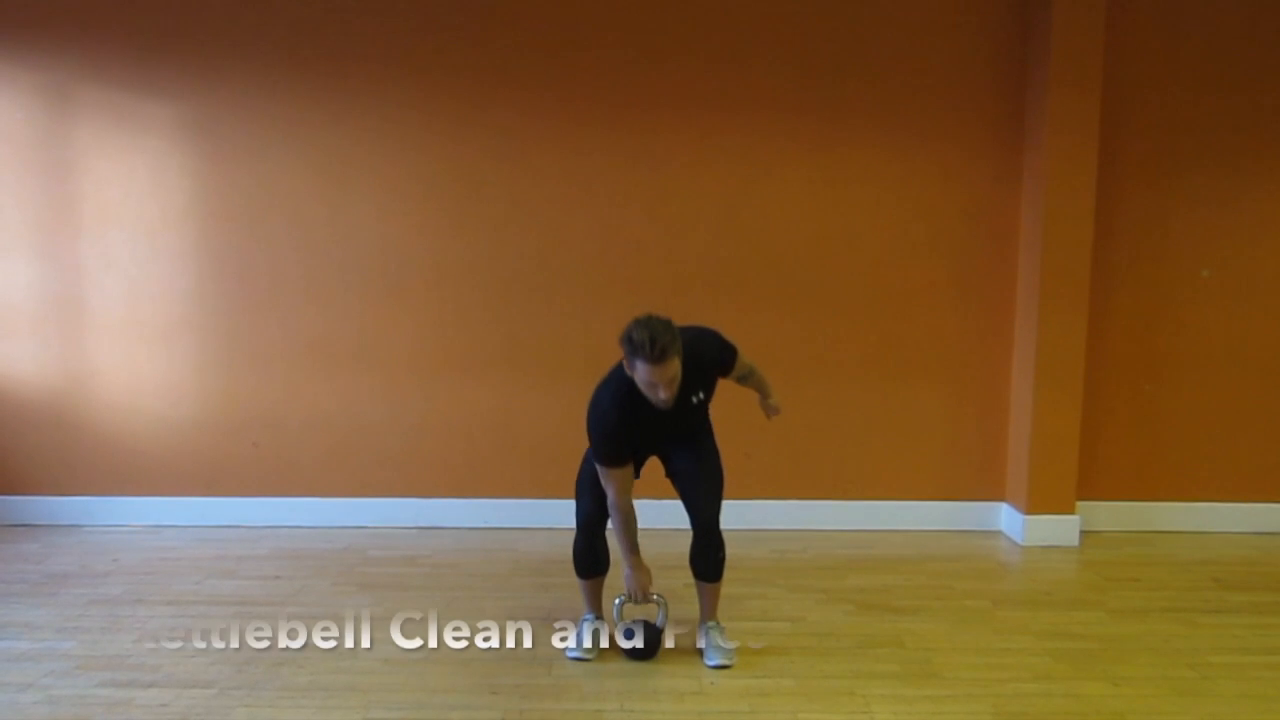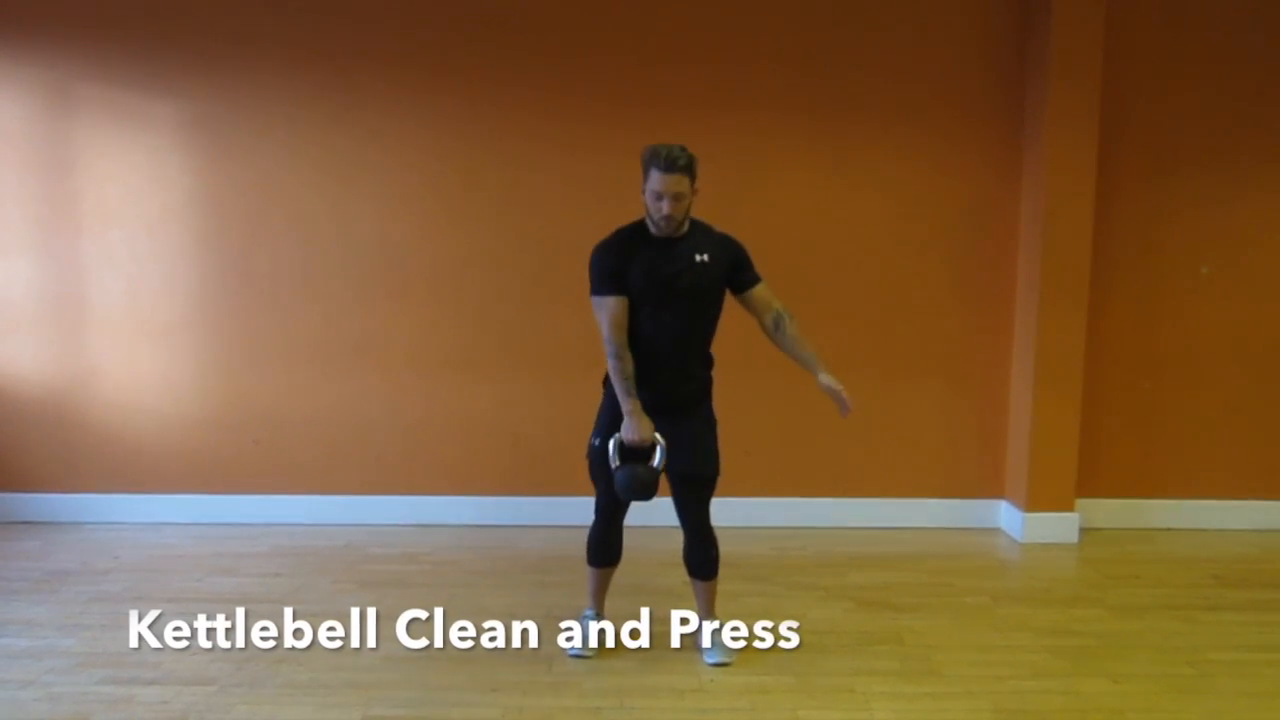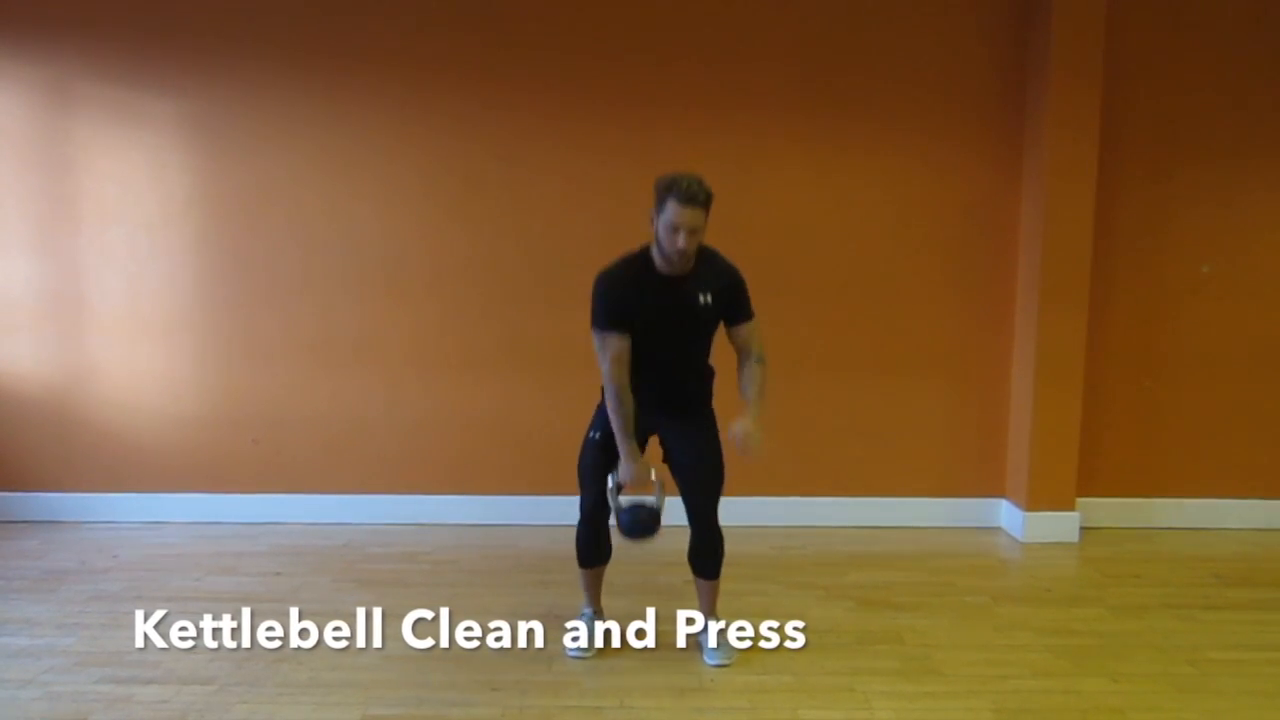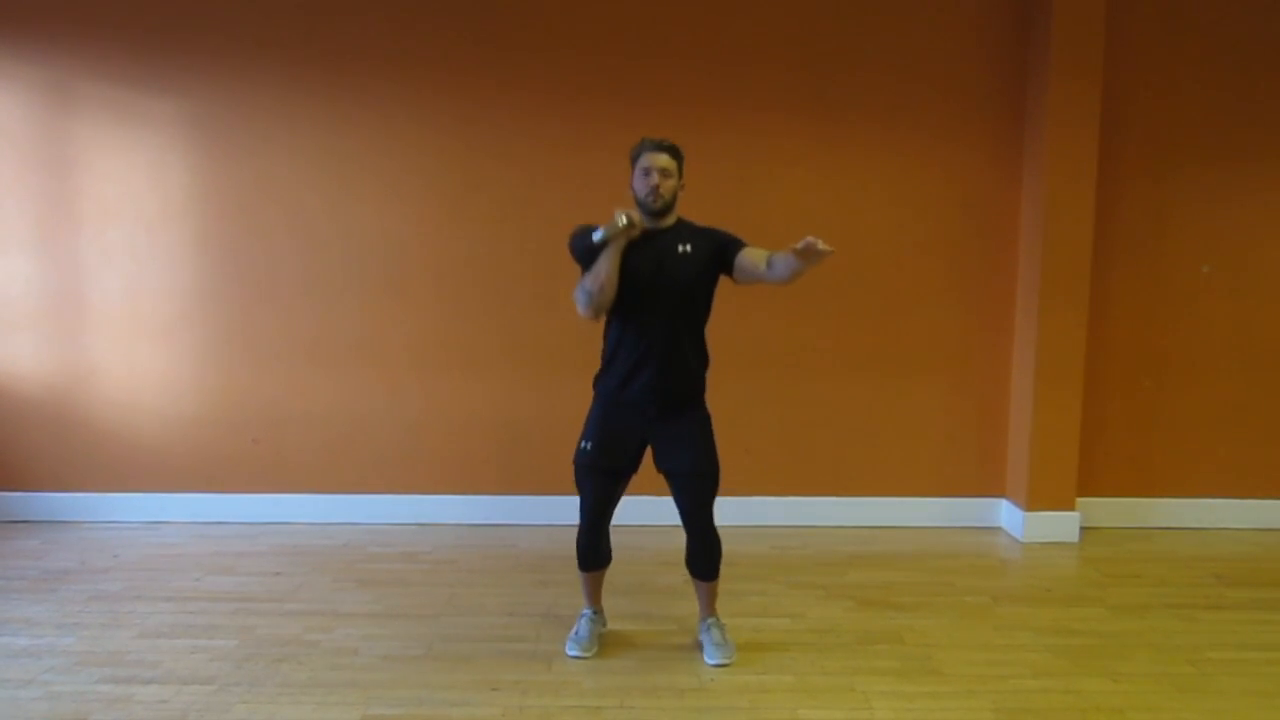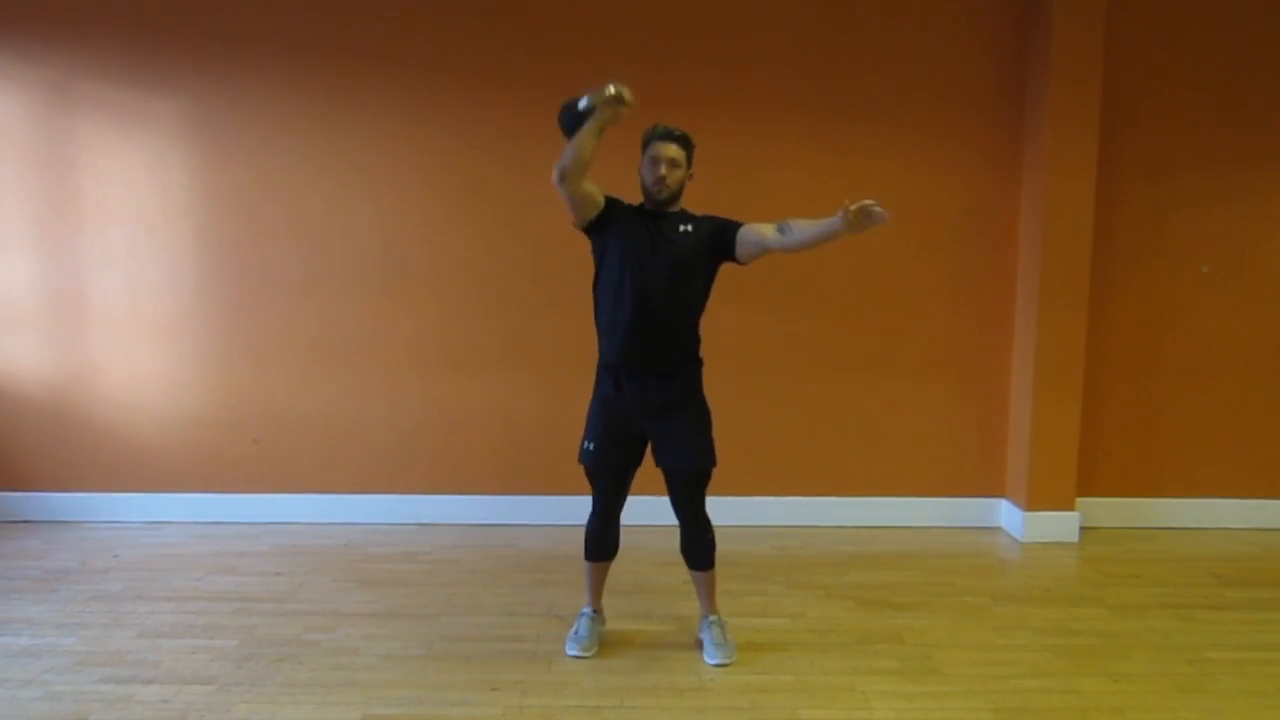
dt=1s
person 1, frame 1
left shoulder: (706, 348)
right shoulder: (609, 406)
left elbow: (742, 369)
right elbow: (619, 497)
left wrist: (765, 395)
right wrist: (633, 564)
left hip: (689, 431)
right hip: (627, 438)
left knee: (707, 518)
right knee: (590, 516)
left ankle: (709, 624)
right ankle: (593, 618)
person 1, frame 2
left shoulder: (721, 249)
right shoulder: (615, 252)
left elbow: (770, 313)
right elbow: (614, 338)
left wrist: (818, 372)
right wrist: (630, 412)
left hip: (689, 409)
right hip: (625, 404)
left knee: (695, 519)
right knee: (608, 511)
left ankle: (709, 626)
right ankle: (593, 617)
person 1, frame 3
left shoulder: (722, 277)
right shoulder: (618, 282)
left elbow: (749, 352)
right elbow: (613, 376)
left wrist: (750, 414)
right wrist: (628, 455)
left hip: (691, 408)
right hip: (627, 402)
left knee: (704, 515)
right knee: (594, 510)
left ankle: (709, 624)
right ankle: (591, 615)
person 1, frame 4
left shoulder: (708, 243)
right shoulder: (608, 244)
left elbow: (767, 268)
right elbow: (589, 308)
left wrist: (800, 258)
right wrist: (616, 244)
left hip: (683, 407)
right hip: (617, 402)
left knee: (699, 520)
right knee: (592, 517)
left ankle: (710, 621)
right ankle: (592, 615)
person 1, frame 5
left shoulder: (709, 231)
right shoulder: (613, 220)
left elbow: (776, 236)
right elbow: (565, 178)
left wrist: (838, 224)
right wrist: (599, 115)
left hip: (679, 393)
right hip: (617, 389)
left knee: (691, 509)
right knee: (605, 506)
left ankle: (710, 620)
right ankle: (592, 614)
